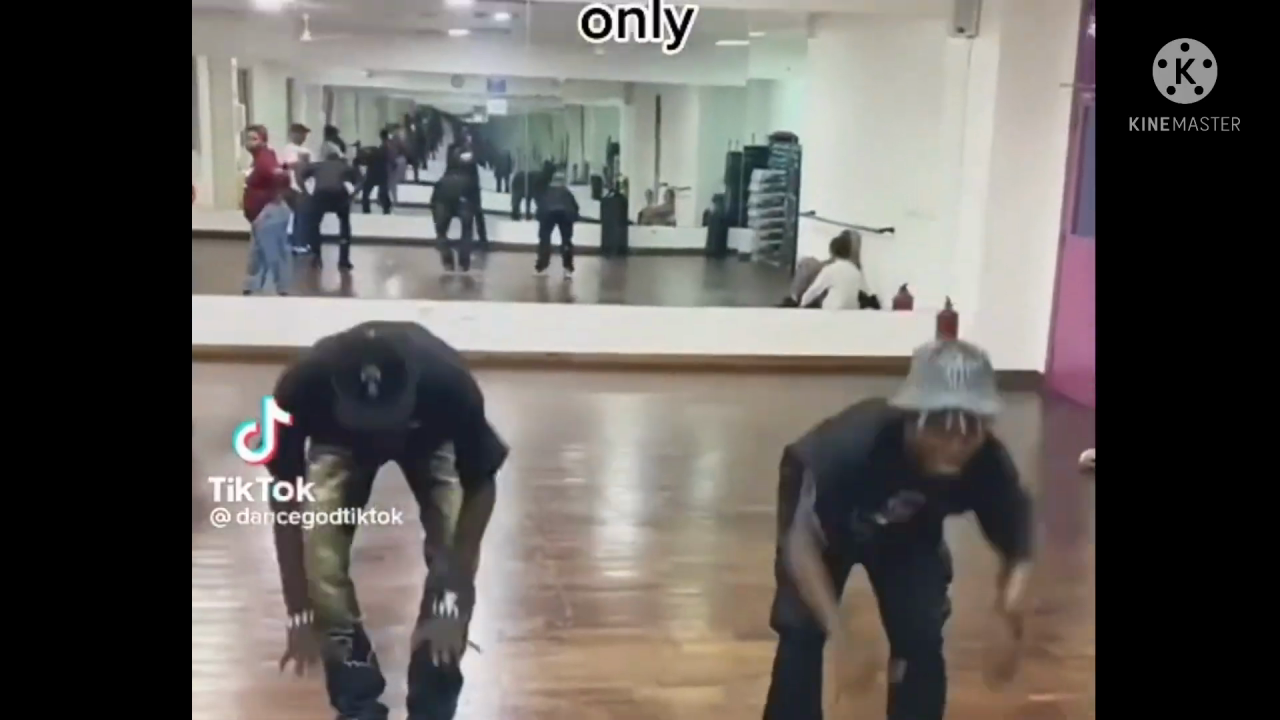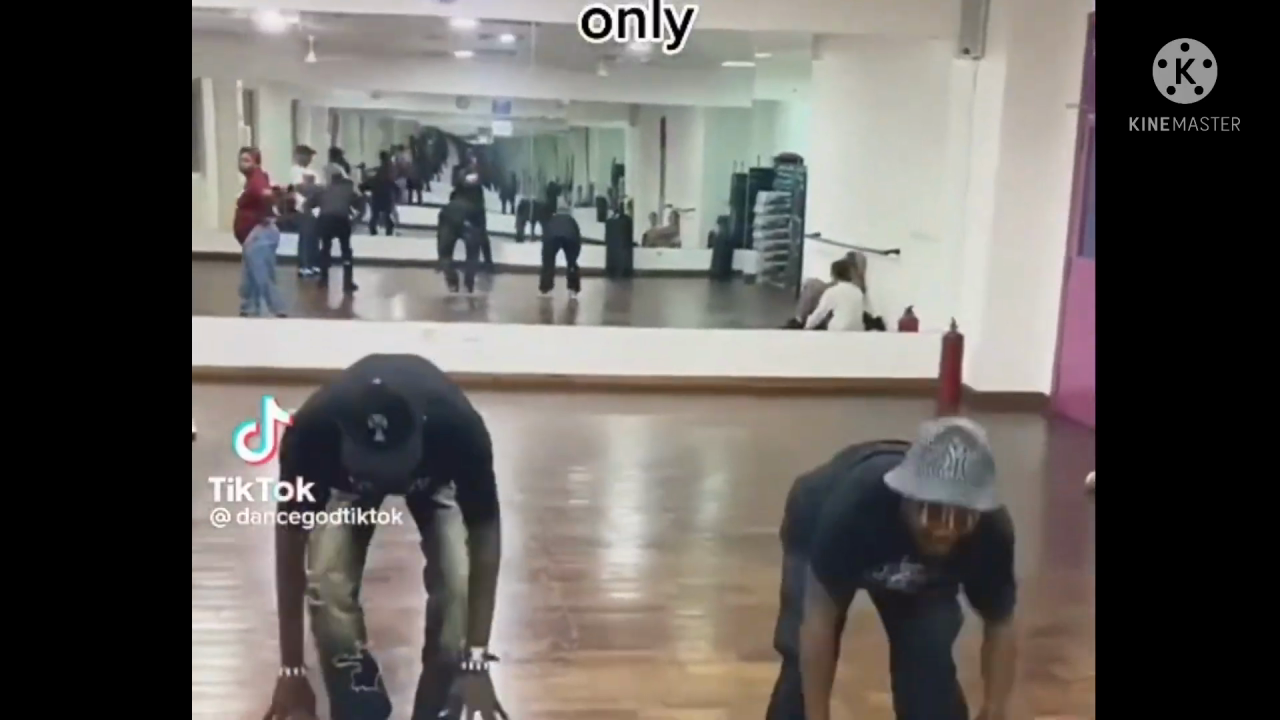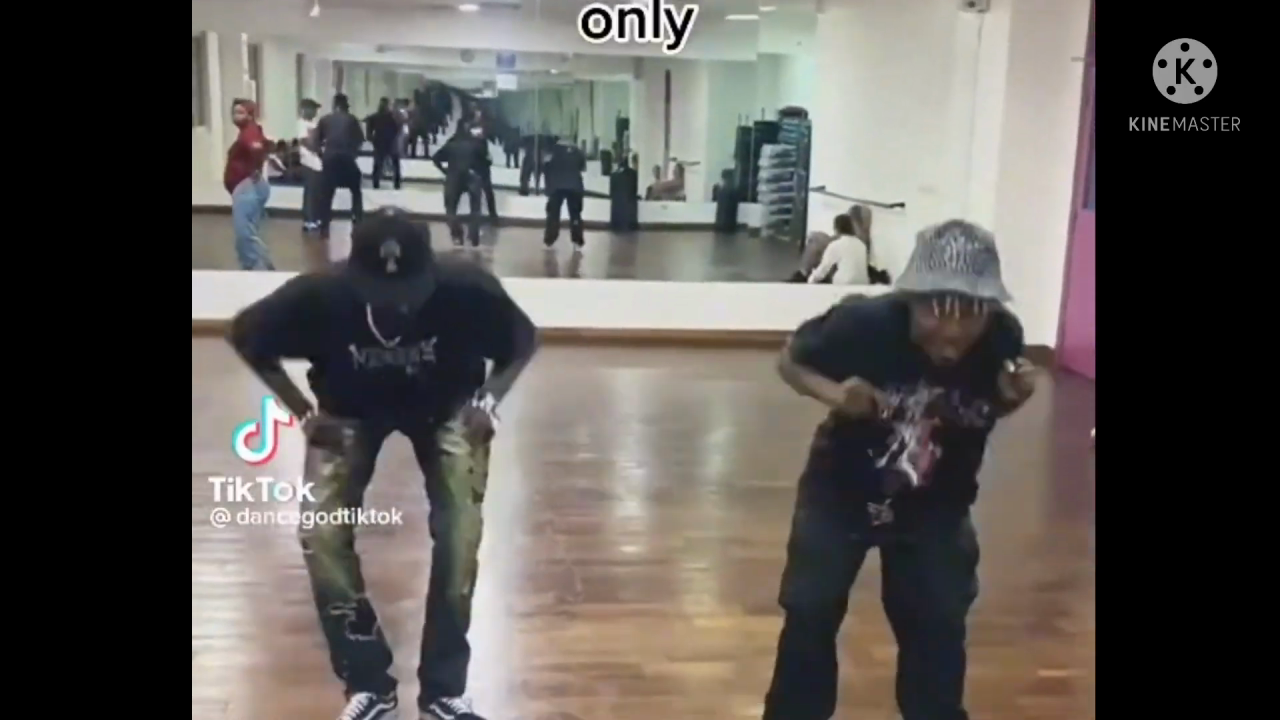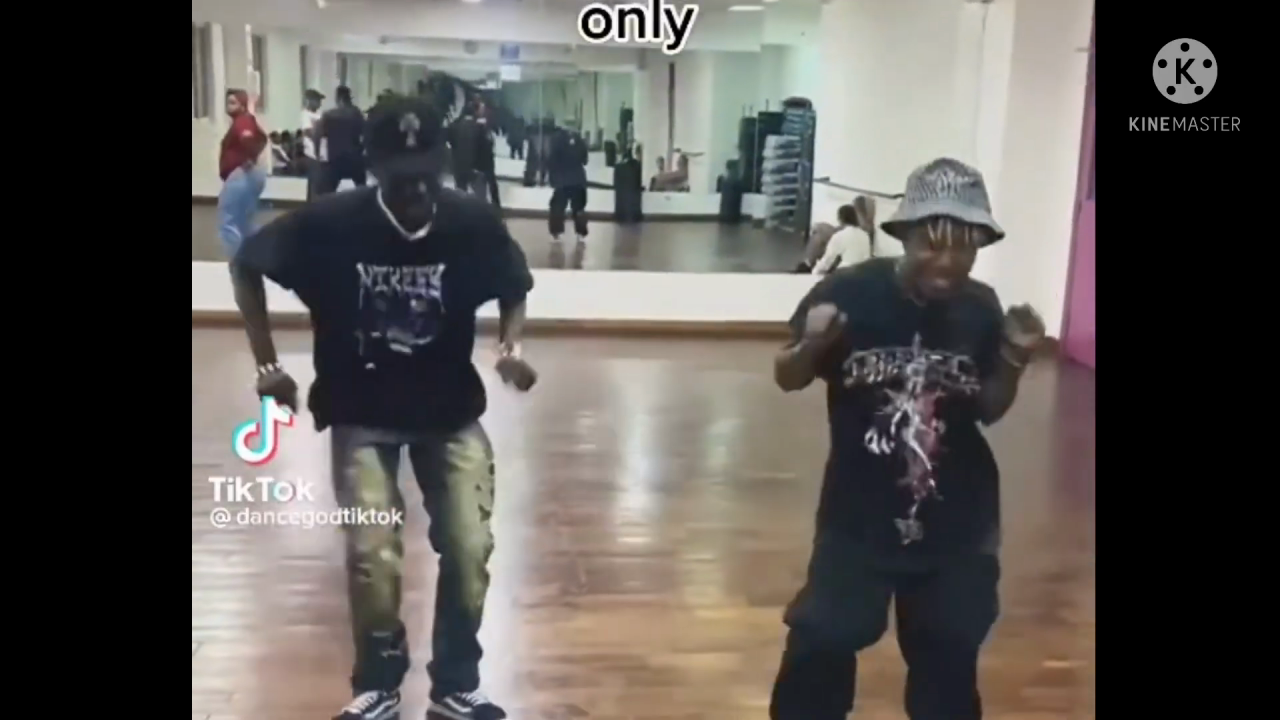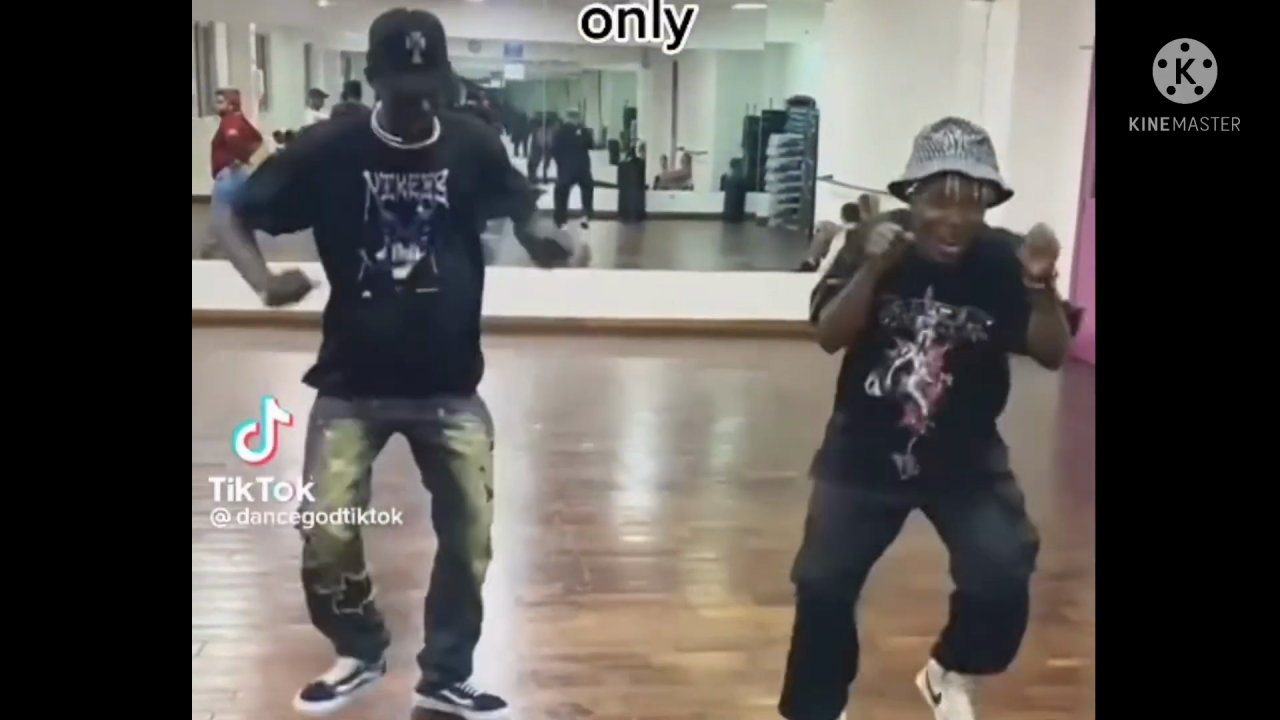
dt=0.2s
person 1, frame 1
left shoulder: (447, 385)
right shoulder: (306, 386)
left elbow: (481, 489)
right elbow: (285, 502)
left wrist: (451, 601)
right wrist: (300, 616)
left hip: (431, 439)
right hip: (338, 441)
left knee: (454, 554)
right knee: (321, 563)
person 1, frame 2
left shoulder: (455, 425)
right shoulder: (316, 426)
left elbow: (485, 541)
right elbow: (289, 548)
left wrist: (476, 663)
right wrist: (291, 673)
left hip: (438, 476)
left knee: (454, 591)
right knee: (329, 589)
person 1, frame 3
left shoulder: (468, 291)
right shoulder: (320, 296)
left elbow: (523, 344)
right elbow: (244, 335)
left wrist: (486, 403)
right wrist: (302, 408)
left hip: (442, 406)
right hip: (352, 409)
left knee: (459, 537)
right knee: (322, 531)
person 1, frame 4
left shoulder: (473, 224)
right shoulder: (327, 223)
left elbow: (513, 291)
right elbow: (247, 265)
left wrist: (510, 347)
right wrist: (265, 361)
left hip: (448, 414)
right hip: (359, 415)
left knee: (469, 555)
right knee: (374, 561)
person 1, frame 5
left shoulder: (474, 146)
right shoulder: (327, 150)
left elbow: (521, 211)
right elbow: (235, 218)
left wrist: (548, 242)
right wrist: (263, 280)
left hip: (449, 383)
right hip: (354, 382)
left knee: (470, 535)
right knee: (326, 532)
right ankle: (356, 648)
person 2, frame 1
left shoulder: (991, 465)
right shoulder: (857, 446)
left elbow: (1016, 549)
right elbow: (801, 544)
left wrist: (1009, 618)
right wrist: (844, 638)
left hip: (908, 534)
right hip: (826, 502)
left knee: (922, 639)
right knee: (802, 632)
person 2, frame 2
left shoulder: (989, 528)
right shoulder: (854, 502)
left elbow: (1000, 628)
right elbow: (817, 624)
right hip: (824, 546)
right knee: (801, 658)
person 2, frame 3
left shoulder: (1003, 334)
right shoulder: (861, 321)
right elbow: (791, 362)
left wrist: (1015, 396)
right wrist: (830, 393)
left hip: (934, 509)
right hip: (842, 494)
left knee: (938, 627)
right knee: (810, 612)
person 2, frame 4
left shoulder: (980, 310)
right shoulder: (851, 290)
left elbow: (989, 411)
right elbow: (788, 378)
left wrist: (1018, 360)
right wrist: (811, 343)
left hip: (957, 521)
right hip: (860, 512)
left knee: (950, 648)
right knee: (822, 641)
person 2, frame 5
left shoulder: (1004, 259)
right shoulder: (878, 241)
left elbow: (1054, 352)
right elbow: (828, 335)
left wrist: (1041, 286)
right wrist: (872, 269)
left hip: (965, 458)
right hip: (867, 452)
left knee: (998, 580)
right knee: (823, 586)
left ankle: (953, 672)
